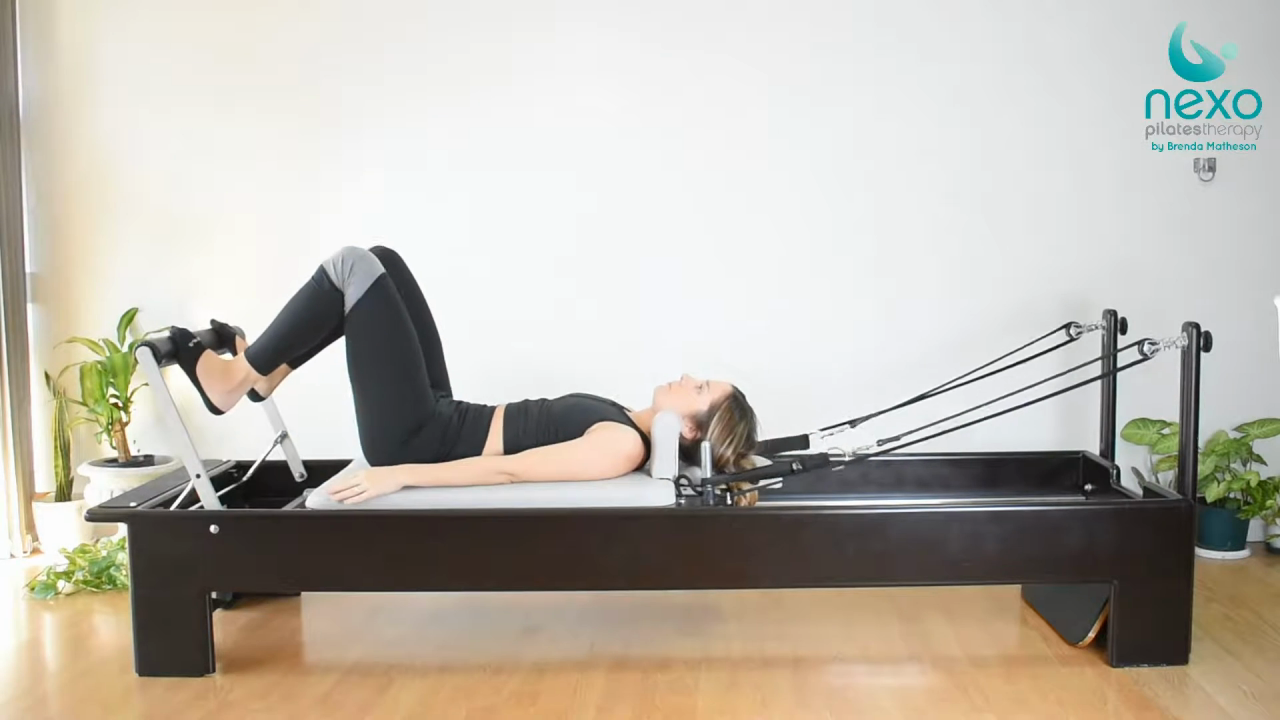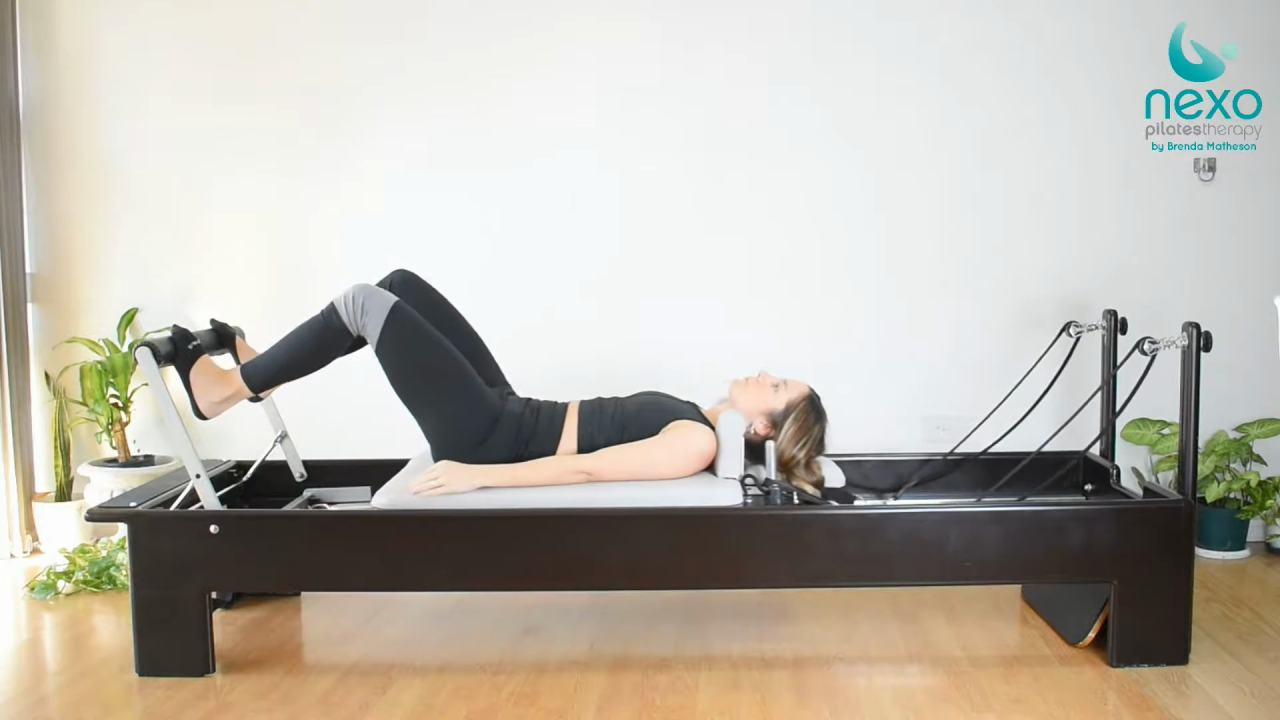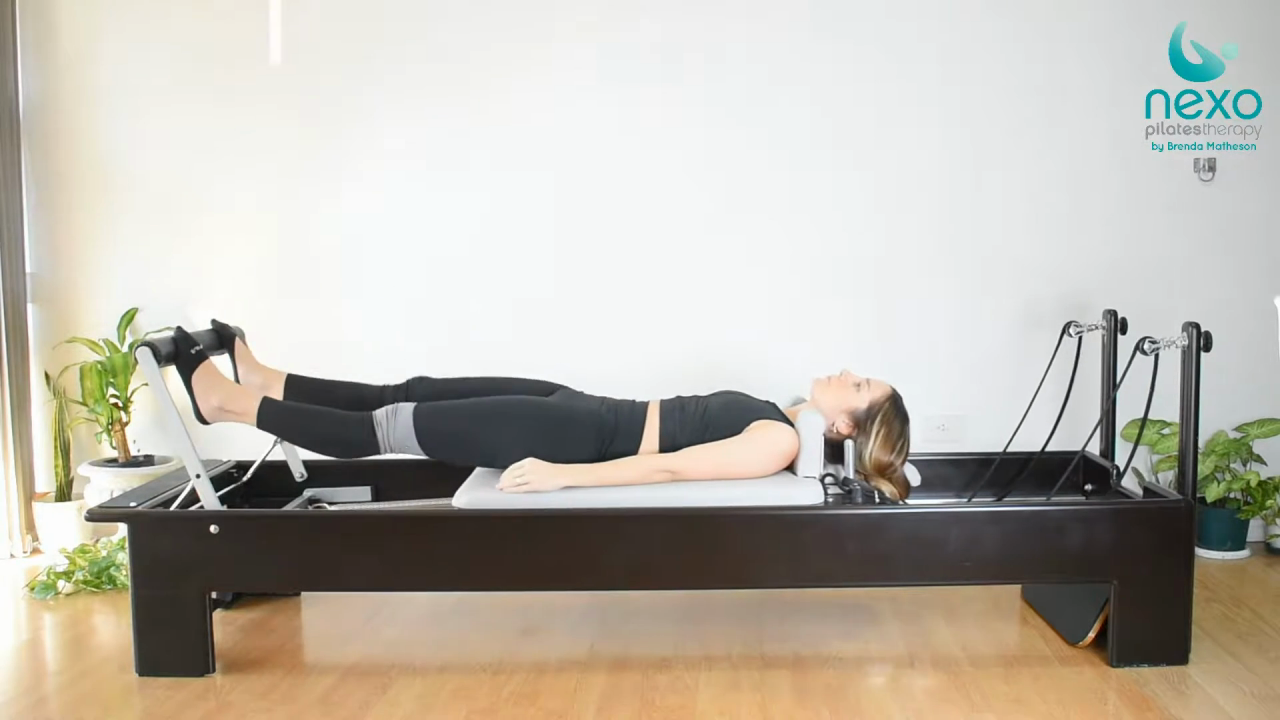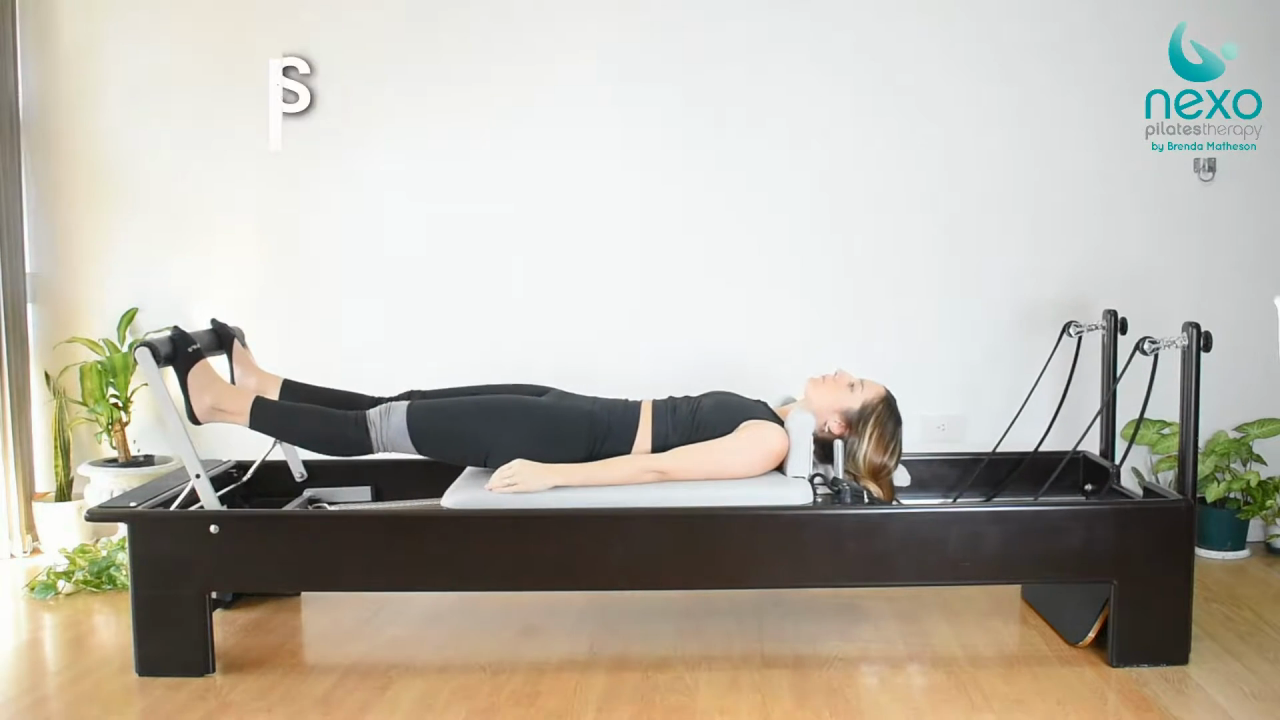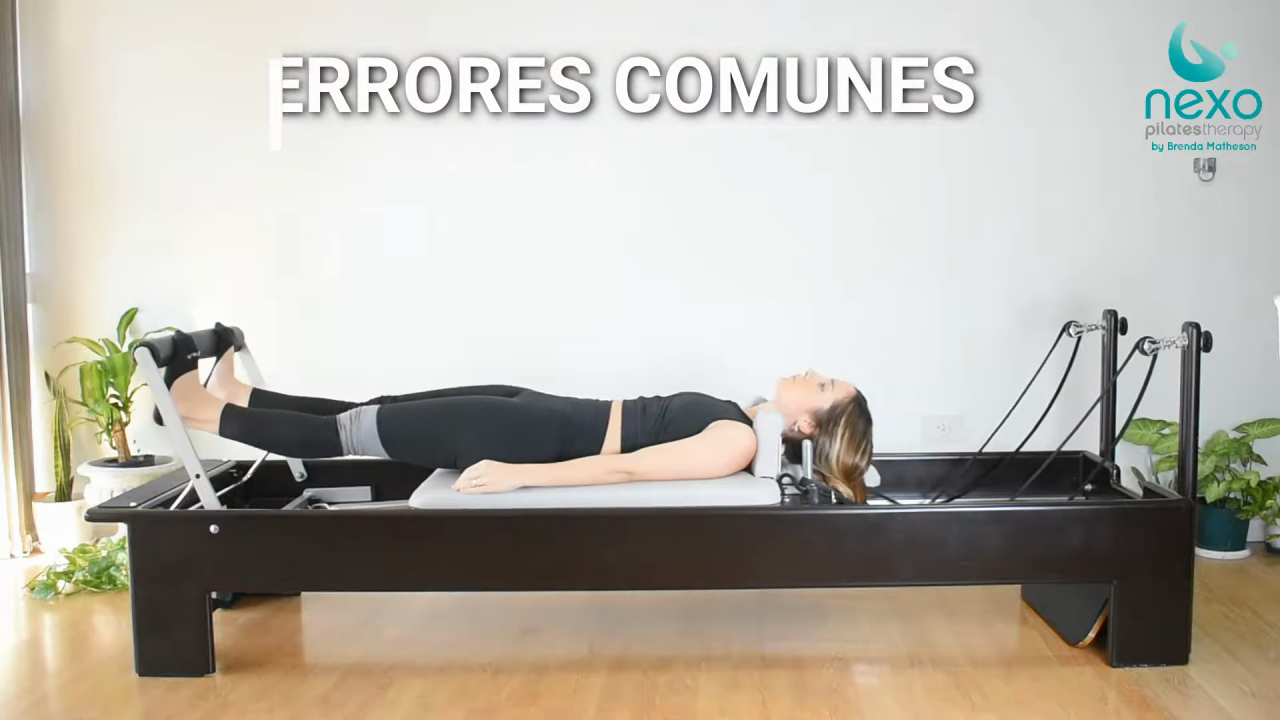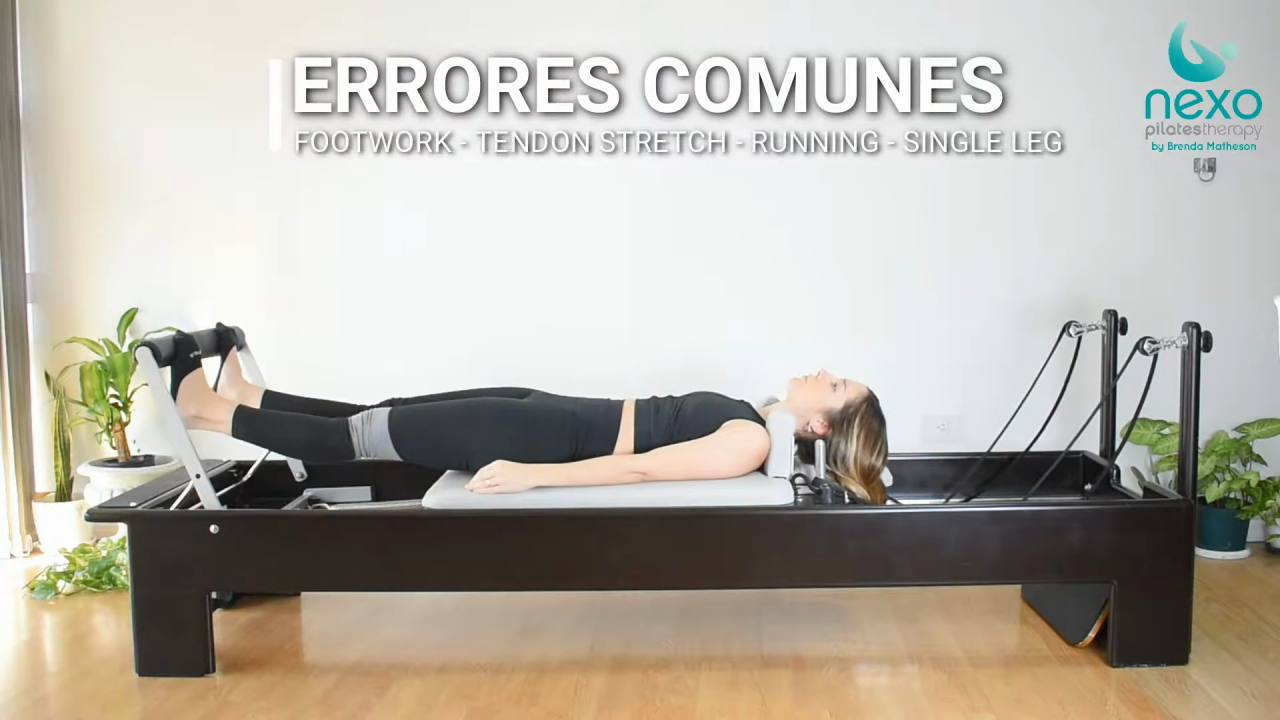
dt=0.5s
person 1, frame 1
left shoulder: (622, 448)
right shoulder: (627, 423)
left elbow: (508, 471)
left wrist: (399, 474)
left hip: (417, 439)
right hip: (442, 418)
left knee: (353, 267)
right knee: (378, 262)
left ankle: (235, 377)
right ankle: (265, 369)
person 1, frame 2
left shoulder: (696, 447)
right shoulder: (693, 419)
left elbow: (589, 470)
left wrist: (481, 477)
left hip: (490, 437)
right hip: (510, 415)
left knee: (365, 303)
right knee: (399, 286)
left ankle: (227, 390)
right ankle: (259, 368)
person 1, frame 3
left shoulder: (780, 445)
right shoulder: (774, 417)
left elbow: (671, 468)
left wrist: (566, 475)
left hip: (582, 438)
right hip: (583, 415)
left knee: (391, 425)
right knee: (412, 394)
left ankle: (228, 401)
right ankle: (262, 380)
person 1, frame 4
left shoulder: (770, 445)
right shoulder: (767, 417)
left elbow: (660, 468)
left wrist: (552, 475)
left hip: (568, 438)
right hip: (571, 415)
left knee: (376, 429)
right knee: (390, 411)
left ankle: (224, 402)
right ankle: (257, 385)
person 1, frame 5
left shoulder: (739, 445)
right shoulder: (736, 417)
left elbow: (628, 468)
left wrist: (520, 475)
left hip: (543, 439)
right hip: (543, 414)
left knee: (345, 435)
right knee: (365, 418)
left ankle: (201, 408)
right ankle: (232, 392)
person 1, frame 6
left shoulder: (752, 444)
right shoulder: (751, 416)
left elbow: (643, 468)
left wrist: (534, 474)
left hip: (553, 439)
right hip: (555, 413)
left knee: (357, 437)
right knee: (375, 417)
left ankle: (209, 409)
right ankle: (241, 395)
